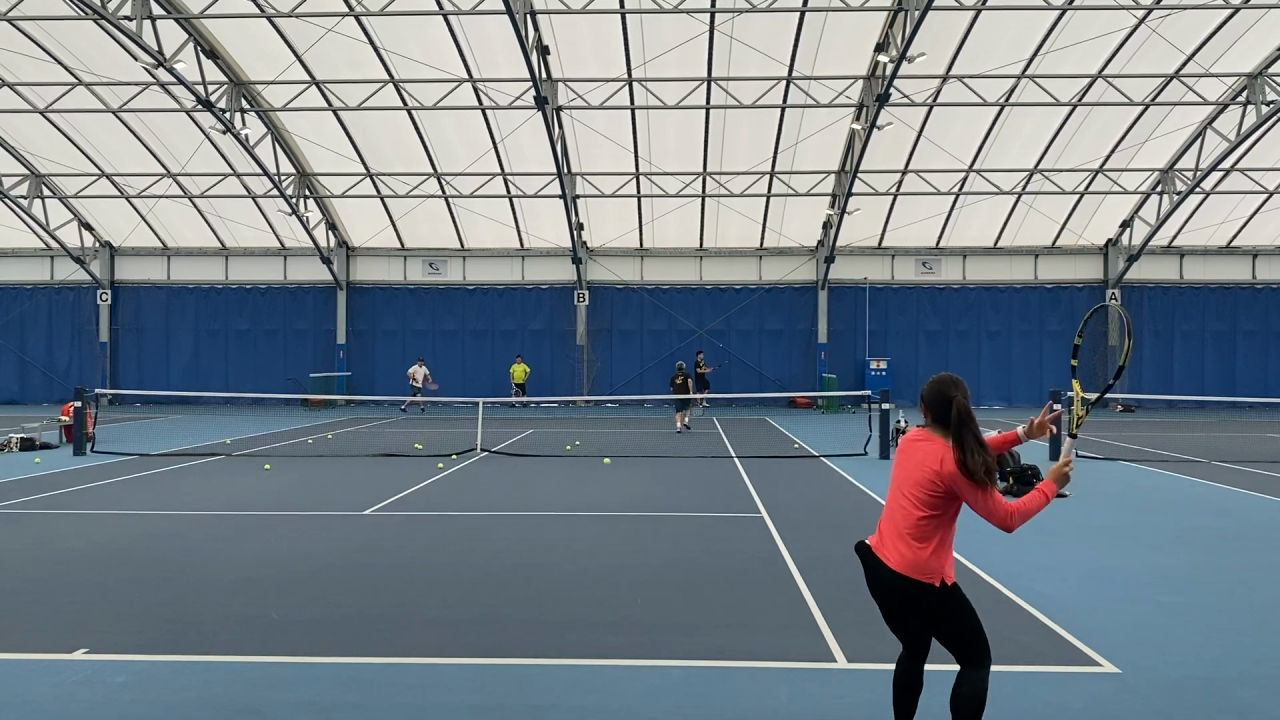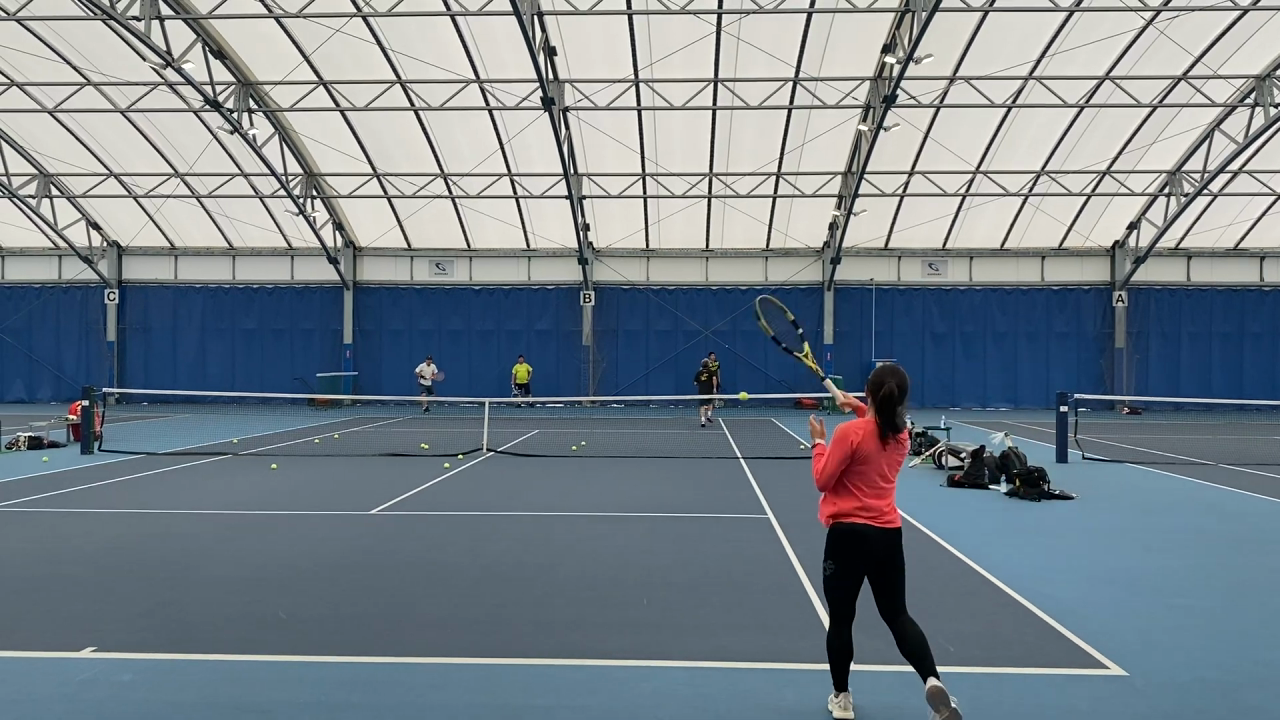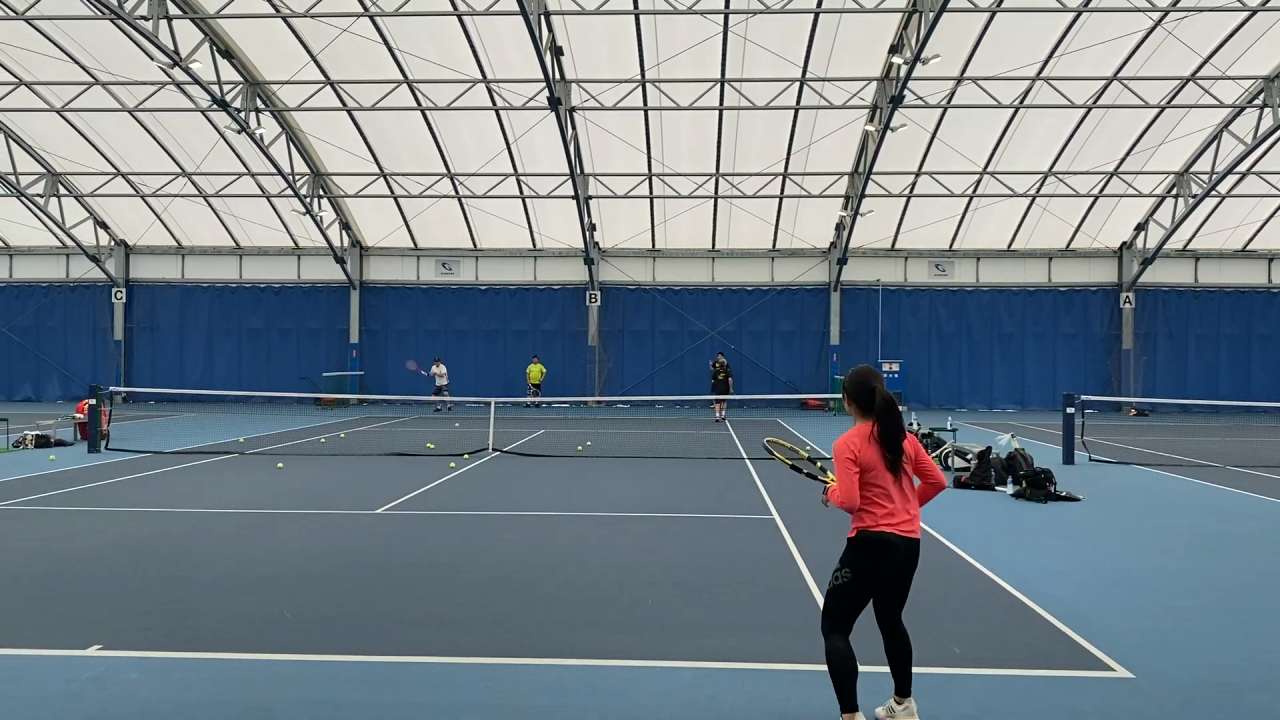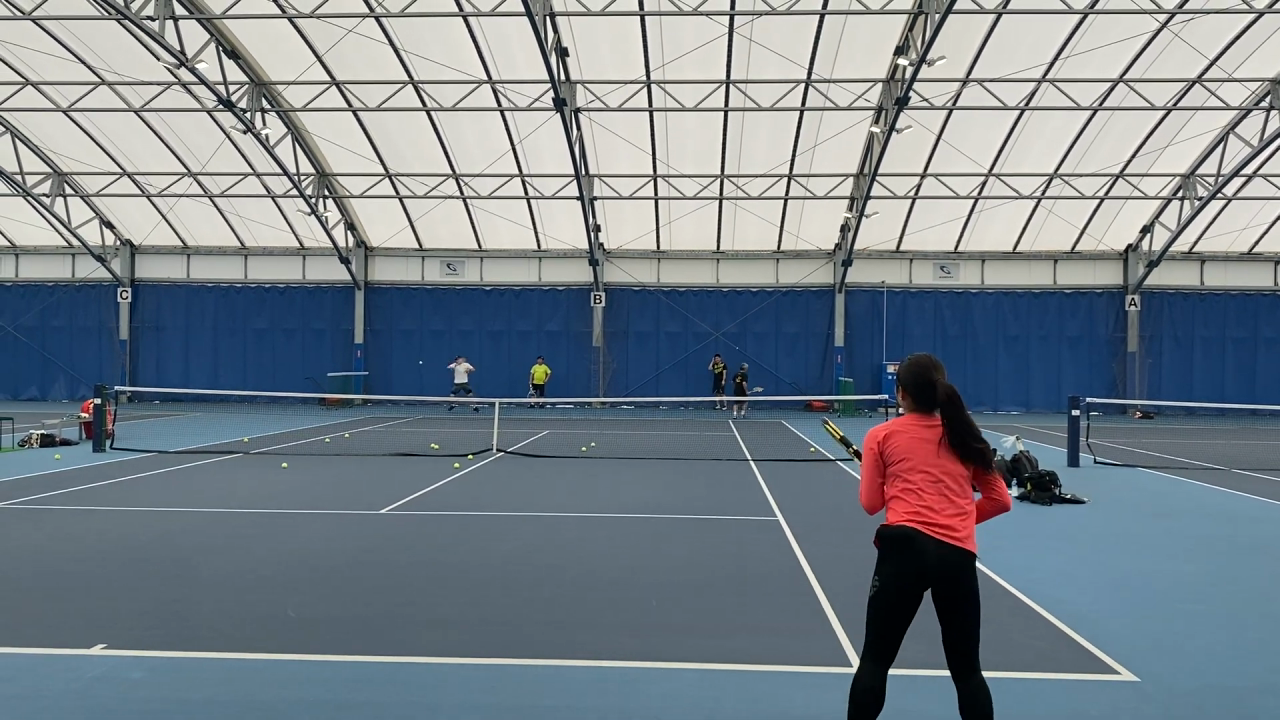
dt=0.7s
person 1, frame 1
left shoulder: (911, 439)
right shoulder: (954, 464)
right elbow: (1005, 519)
left wrist: (1021, 432)
right wrist: (1051, 485)
left hip: (878, 565)
right hip: (919, 579)
left knee: (915, 649)
right knee: (976, 661)
person 1, frame 2
left shoulder: (849, 431)
right shoulder: (899, 434)
left elbow: (822, 481)
left wrist: (819, 441)
right wrist: (857, 406)
left hip: (847, 535)
right hip: (888, 536)
left knee: (840, 618)
right knee: (897, 616)
right ankle: (933, 683)
person 1, frame 3
left shoulder: (847, 444)
right shoulder: (903, 437)
left elbow: (849, 501)
right elbow: (937, 482)
left wrist: (830, 492)
left hip: (872, 544)
right hip: (908, 544)
left knee: (834, 627)
right knee: (891, 622)
person 1, frame 4
left shoulder: (881, 435)
right shoulder: (965, 441)
left elbow: (870, 502)
right elbow: (1001, 501)
left hip: (904, 547)
right hip: (958, 557)
left knee: (874, 660)
right knee: (967, 669)
